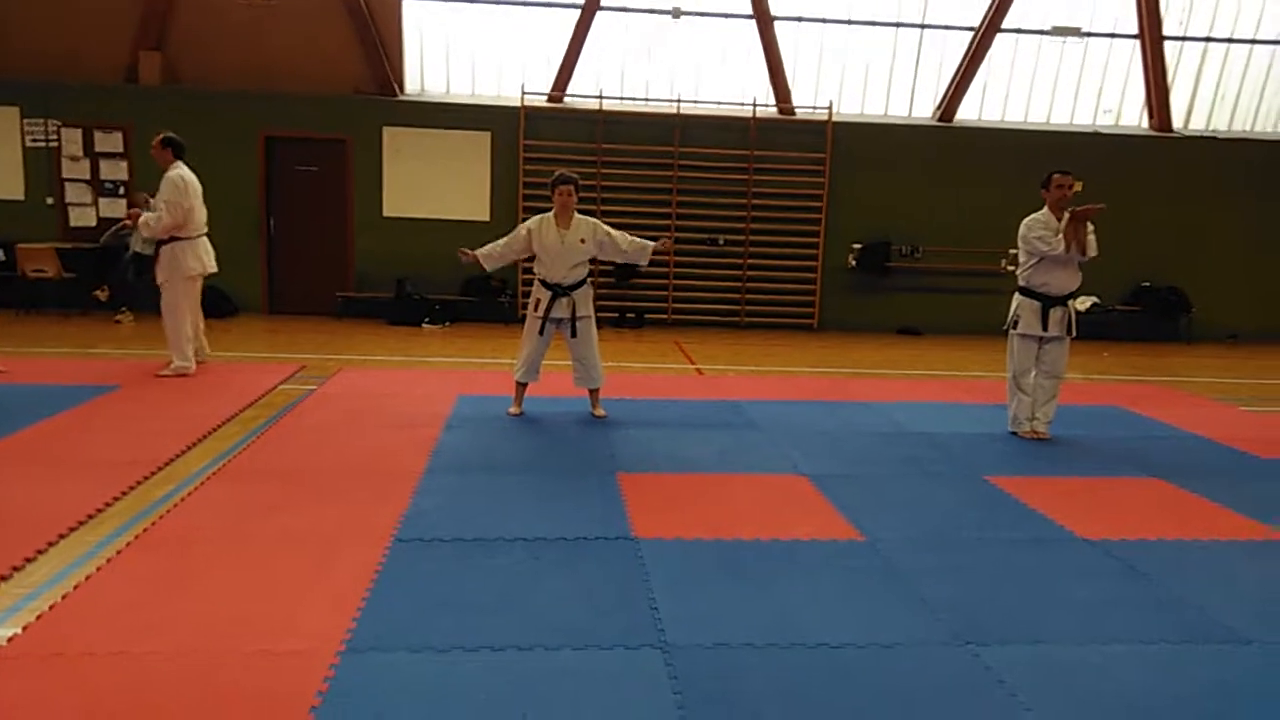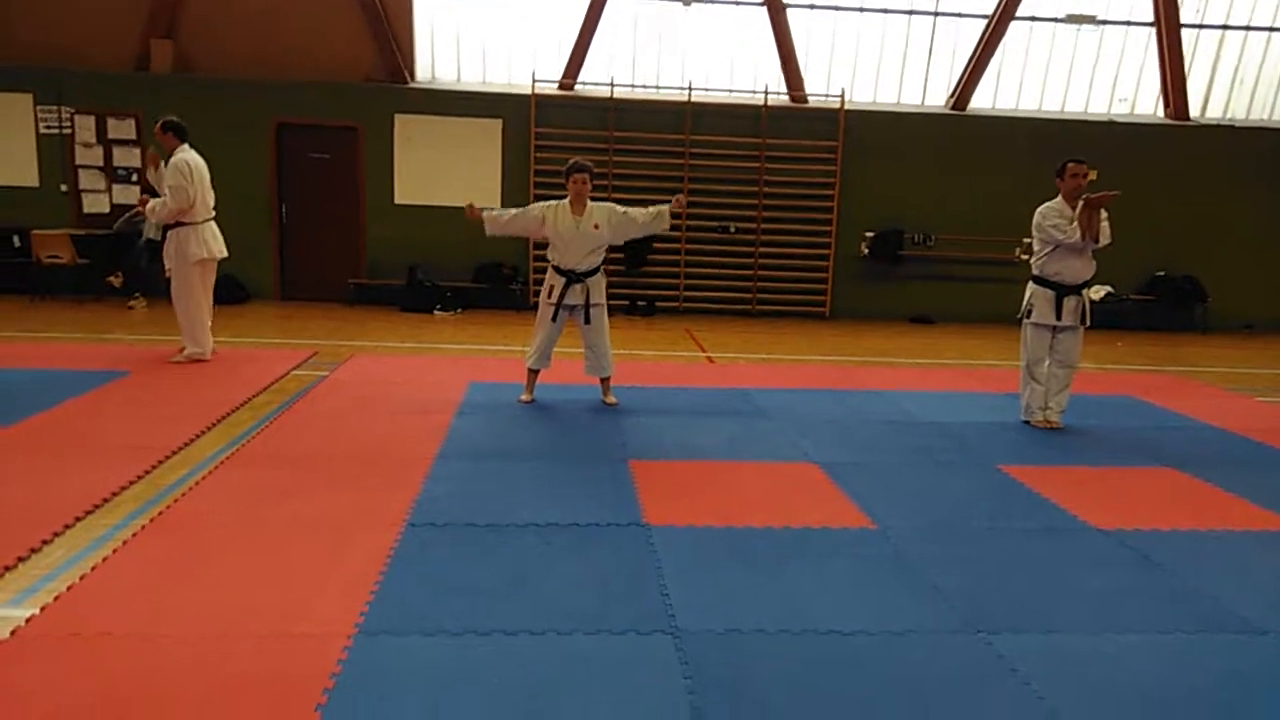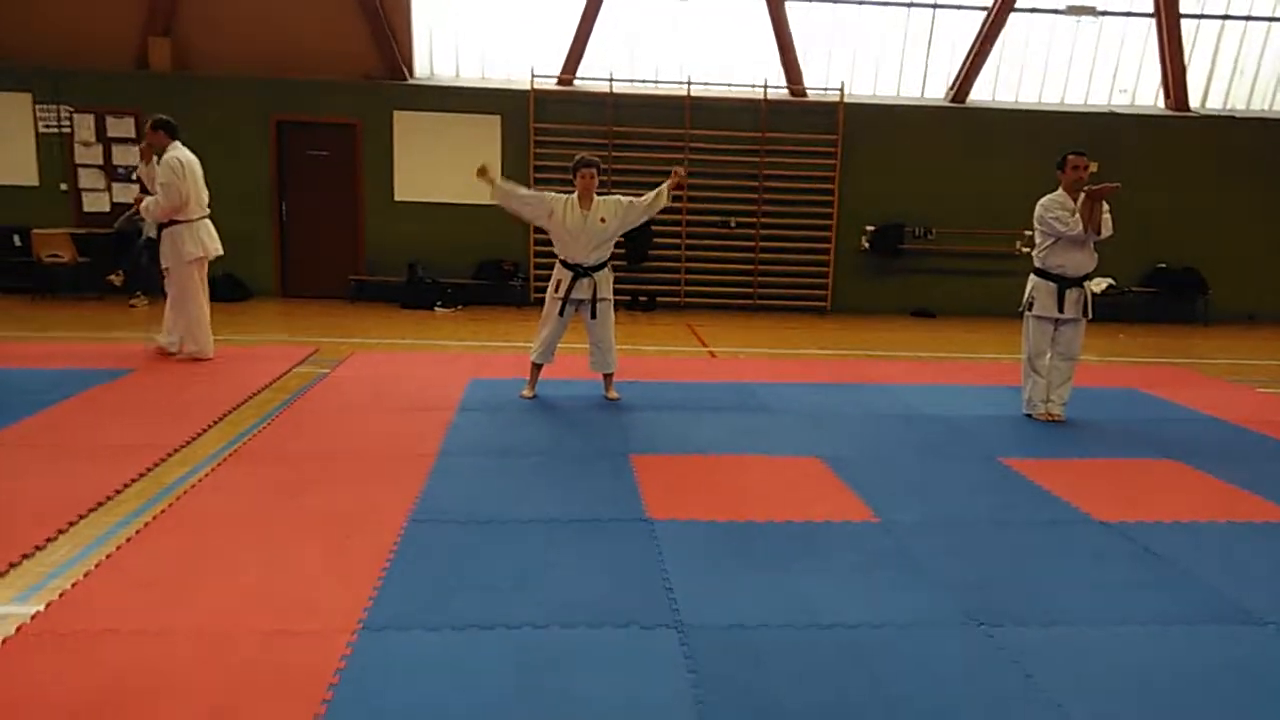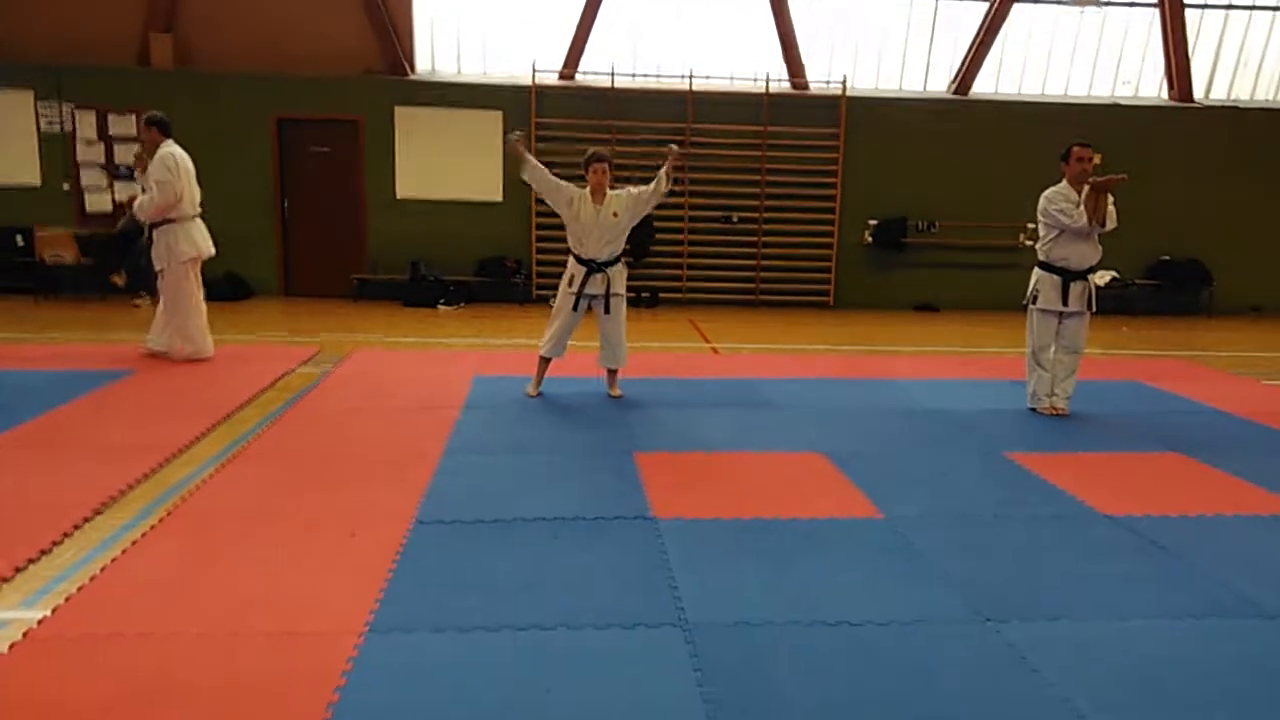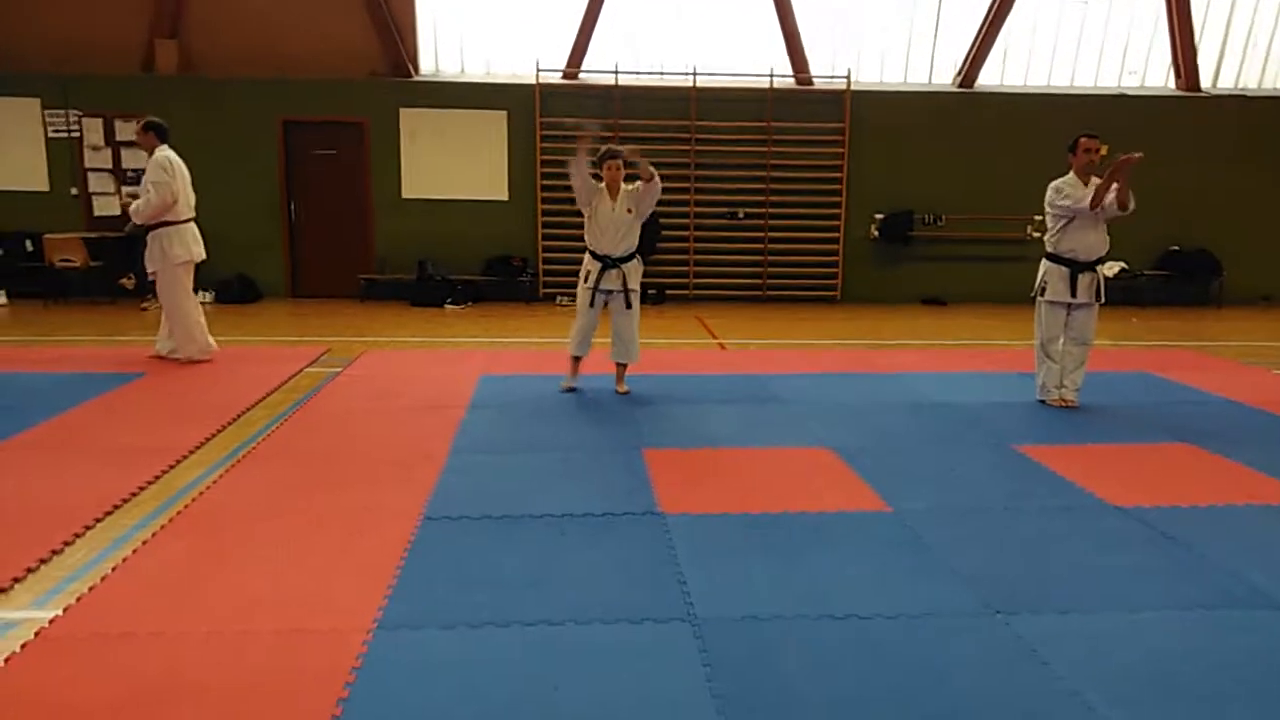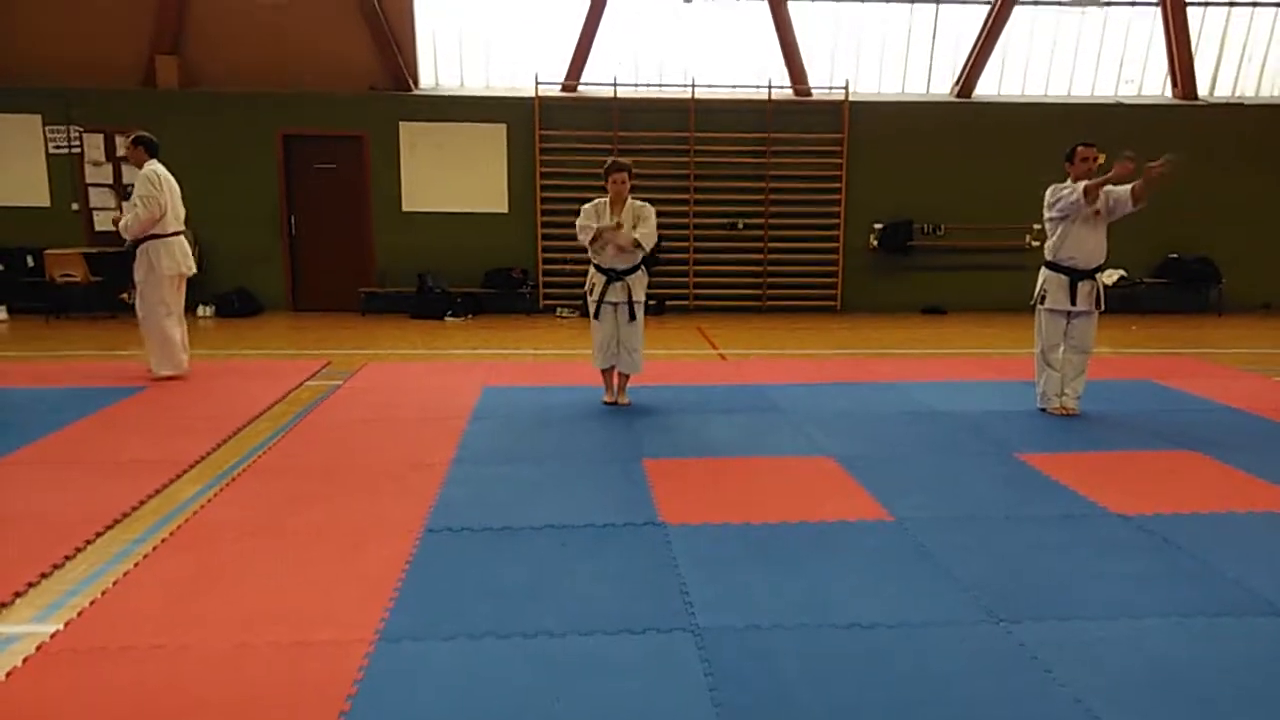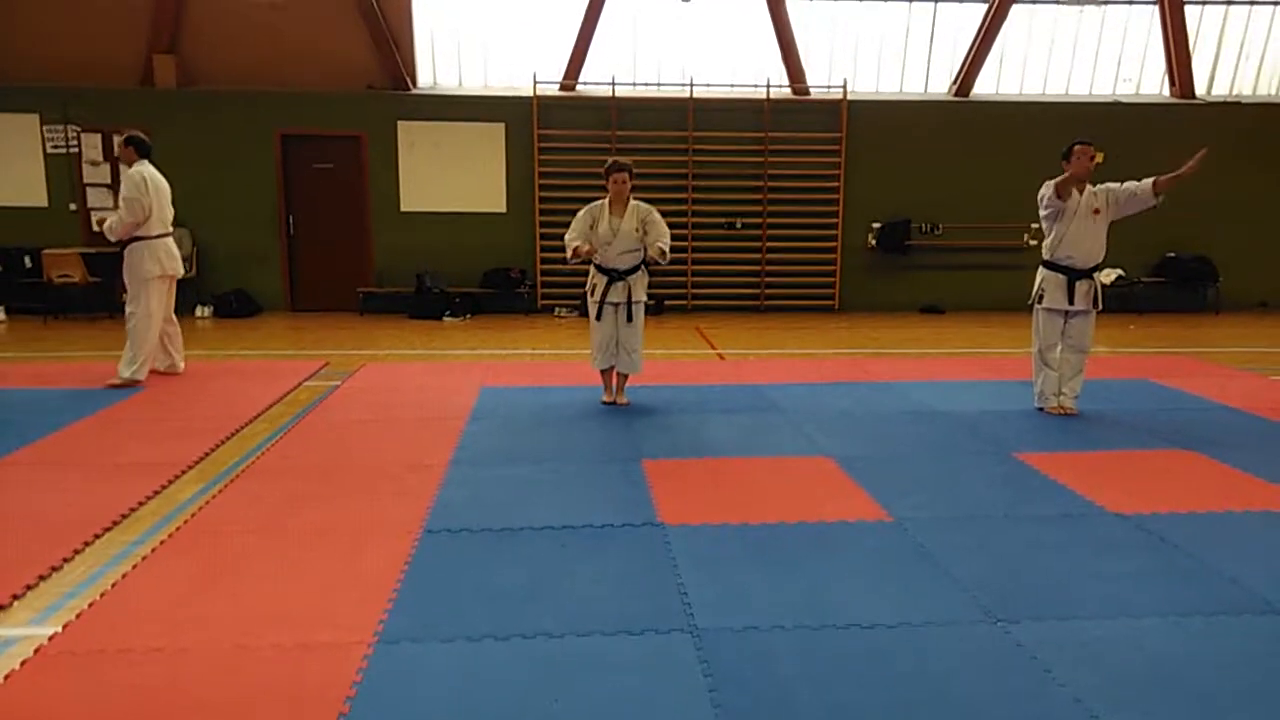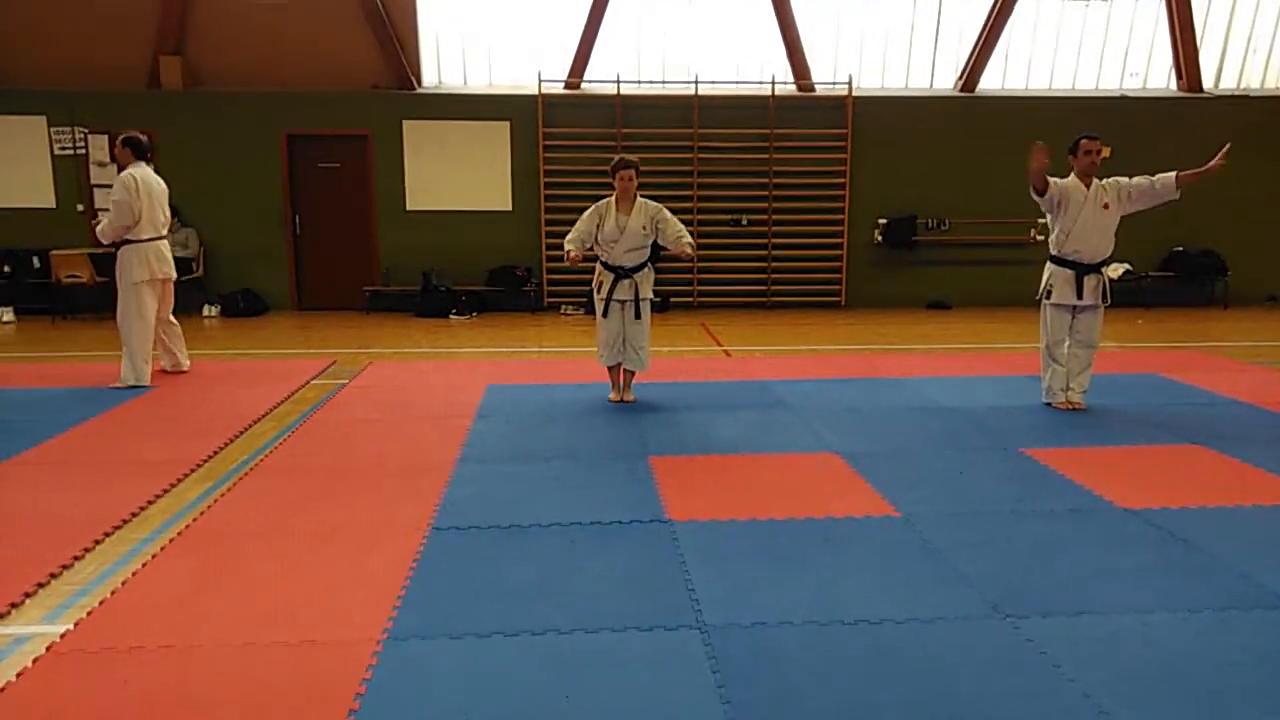
dt=0.2s
person 1, frame 1
left shoulder: (1080, 224)
right shoulder: (1032, 224)
left elbow: (1082, 254)
right elbow: (1059, 251)
left wrist: (1081, 223)
right wrist: (1072, 221)
left hip: (1060, 309)
right hip: (1030, 306)
left knee: (1051, 371)
right knee: (1022, 369)
left ankle: (1039, 422)
right ankle: (1022, 422)
person 1, frame 2
left shoulder: (1094, 213)
right shoulder: (1046, 213)
left elbow: (1095, 241)
right elbow: (1075, 239)
left wrist: (1094, 210)
right wrist: (1087, 208)
left hip: (1074, 298)
right hip: (1044, 295)
left knee: (1065, 361)
right knee: (1035, 358)
left ankle: (1053, 411)
right ankle: (1034, 411)
person 1, frame 3
left shoulder: (1095, 205)
right shoulder: (1048, 205)
left elbow: (1097, 233)
right elbow: (1077, 230)
left wrist: (1096, 201)
right wrist: (1089, 200)
left hip: (1077, 290)
right hip: (1046, 287)
left knee: (1067, 353)
right knee: (1037, 351)
left ankle: (1055, 404)
right ankle: (1036, 405)
person 1, frame 4
left shoulder: (1096, 197)
right shoulder: (1051, 197)
left elbow: (1102, 225)
right elbow: (1080, 223)
left wrist: (1102, 192)
right wrist: (1094, 192)
left hip: (1081, 284)
right hip: (1050, 281)
left knee: (1071, 347)
right knee: (1041, 345)
left ankle: (1059, 398)
right ankle: (1040, 398)
person 1, frame 5
left shoulder: (1105, 187)
right shoulder: (1059, 188)
left elbow: (1121, 207)
right elbow: (1088, 203)
left wrist: (1123, 175)
right wrist: (1112, 175)
left hip: (1089, 275)
right hip: (1058, 273)
left knee: (1081, 339)
right knee: (1050, 337)
left ankle: (1068, 390)
right ankle: (1049, 391)
person 1, frame 6
left shoulder: (1107, 195)
right shoulder: (1056, 193)
left elbow: (1131, 198)
right elbow: (1082, 196)
left wrist: (1148, 177)
right wrist: (1113, 177)
left hip: (1088, 284)
right hip: (1057, 281)
left knee: (1080, 347)
right knee: (1050, 344)
left ankle: (1068, 398)
right ankle: (1049, 398)
person 1, frame 7
left shoulder: (1106, 196)
right shoulder: (1052, 192)
left elbow: (1144, 191)
right elbow: (1059, 193)
left wrist: (1181, 174)
right wrist: (1072, 175)
left hip: (1085, 283)
right hip: (1054, 280)
left knee: (1077, 346)
right knee: (1047, 345)
left ankle: (1066, 397)
right ankle: (1047, 398)
person 1, frame 8
left shoulder: (1116, 190)
right shoulder: (1061, 189)
left elbow: (1160, 185)
right elbow: (1041, 189)
left wrist: (1206, 169)
right wrist: (1036, 174)
left hip: (1092, 278)
right hip: (1061, 276)
left knee: (1085, 341)
right knee: (1055, 340)
left ankle: (1075, 392)
right ankle: (1055, 393)
person 2, frame 1
left shoulder: (591, 227)
right shoulder: (536, 225)
left elbow: (623, 243)
right elbow: (508, 245)
left wrist: (654, 247)
right wrist: (477, 256)
left hip: (577, 298)
right hip: (545, 296)
left knee: (586, 352)
right knee: (531, 350)
left ankle: (595, 403)
right ankle: (517, 402)
person 2, frame 2
left shoulder: (607, 213)
right shoulder: (548, 211)
left elbow: (640, 218)
right elbow: (516, 217)
left wrist: (669, 208)
right wrist: (483, 216)
left hip: (591, 285)
right hip: (559, 283)
left knee: (598, 341)
right knee: (543, 337)
left ankle: (606, 391)
right ankle: (529, 389)
person 2, frame 3
left shoulder: (615, 207)
right shoulder: (556, 205)
left elbow: (646, 203)
right elbow: (522, 197)
left wrist: (670, 184)
right wrist: (493, 181)
left hip: (597, 281)
right hip: (566, 278)
left knee: (603, 336)
right knee: (548, 332)
left ankle: (608, 386)
right ankle: (531, 384)
person 2, frame 4
left shoulder: (626, 200)
right shoulder: (571, 199)
left elbow: (655, 191)
right elbow: (543, 180)
left wrist: (669, 164)
right wrist: (522, 153)
left hip: (611, 276)
right hip: (579, 273)
left knee: (613, 333)
right knee: (559, 327)
left ankle: (612, 383)
right ankle: (537, 381)
person 2, frame 5
left shoulder: (635, 195)
right shoulder: (591, 192)
left elbow: (652, 186)
right elbow: (578, 175)
left wrist: (639, 161)
right wrist: (582, 148)
left hip: (626, 271)
right hip: (595, 269)
left knee: (626, 329)
right knee: (583, 325)
left ankle: (620, 379)
right ankle: (573, 373)
person 2, frame 6
left shoulder: (642, 210)
right shoulder: (595, 208)
left elbow: (647, 235)
right elbow: (584, 228)
left wrist: (628, 243)
right wrist: (606, 230)
left hip: (631, 283)
right hip: (601, 281)
left knee: (630, 340)
right knee: (603, 339)
left ankle: (622, 389)
right ankle: (609, 388)
person 2, frame 7
left shoulder: (645, 212)
right shoulder: (593, 212)
left elbow: (660, 235)
right elbow: (574, 235)
left wrist: (658, 251)
right wrist: (580, 249)
left hip: (631, 283)
right hip: (601, 283)
left knee: (629, 340)
right knee: (603, 339)
left ankle: (621, 390)
right ankle: (607, 389)
person 2, frame 8
left shoulder: (652, 211)
right shoulder: (600, 210)
left elbow: (674, 231)
right elbow: (579, 234)
left wrist: (686, 246)
right wrist: (573, 251)
left hip: (637, 281)
right hip: (608, 280)
left knee: (636, 337)
right knee: (609, 336)
left ankle: (627, 387)
right ankle: (615, 387)
person 3, frame 1
left shoulder: (173, 177)
right shoulder: (184, 174)
left elbow: (171, 218)
left wrist: (142, 219)
right wrist: (148, 210)
left hip: (181, 250)
right hip: (192, 247)
left knee: (176, 308)
right knee: (188, 306)
left ankle: (183, 363)
right ankle: (197, 351)
person 3, frame 2
left shoulder: (178, 162)
right shoulder: (193, 158)
left elbow: (176, 203)
left wrist: (150, 205)
left hip: (189, 236)
right hip: (202, 232)
left knee: (189, 295)
right knee: (197, 294)
left ankle: (198, 348)
right ankle: (200, 342)
person 3, frame 3
left shoulder: (171, 160)
right shoulder: (185, 156)
left elbow: (169, 201)
left wrist: (144, 205)
left hip: (184, 233)
right hip: (193, 230)
left knee: (189, 295)
right knee: (180, 292)
left ankle: (199, 347)
right ankle: (173, 341)
person 3, frame 4
left shoulder: (164, 156)
right shoulder: (176, 154)
left elbow: (163, 199)
left wrist: (137, 205)
right wrist: (146, 173)
left hip: (176, 234)
right hip: (183, 231)
left knee: (184, 295)
right knee: (172, 292)
left ankle: (199, 348)
right ankle: (162, 344)
person 3, frame 5
left shoulder: (159, 160)
right shoulder: (172, 159)
left elbow: (159, 200)
left wrist: (134, 210)
right wrist: (140, 204)
left hip: (169, 237)
right hip: (179, 233)
left knee: (177, 297)
right knee: (175, 296)
left ankle: (200, 348)
right ankle: (173, 346)
person 3, frame 6
left shoulder: (148, 174)
right shoulder: (164, 174)
left elbow: (148, 214)
left wrist: (123, 225)
right wrist: (131, 226)
left hip: (159, 250)
right hip: (173, 246)
left knee: (154, 310)
right knee: (171, 310)
left ankle: (172, 365)
right ankle: (172, 361)
person 3, frame 7
left shoulder: (135, 176)
right shoulder: (157, 176)
left elbow: (131, 216)
left wrist: (108, 227)
right wrist: (116, 226)
left hip: (145, 251)
right hip: (163, 247)
left knee: (141, 313)
right knee: (163, 312)
left ankle: (132, 372)
right ankle: (171, 362)
person 3, frame 8
left shoulder: (127, 178)
right shoulder: (156, 179)
left elbow: (121, 220)
left wrist: (101, 230)
left hip: (137, 254)
right hip: (158, 250)
left knee: (135, 317)
right knee: (162, 313)
left ankle: (136, 375)
right ankle: (177, 361)
